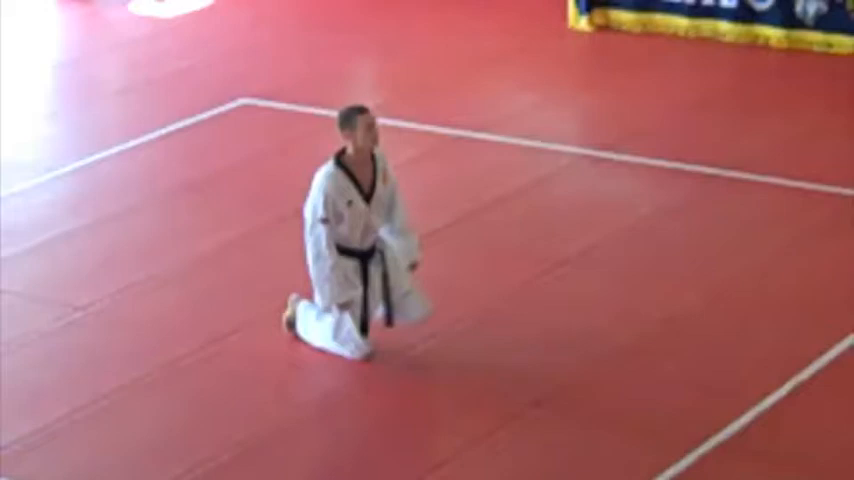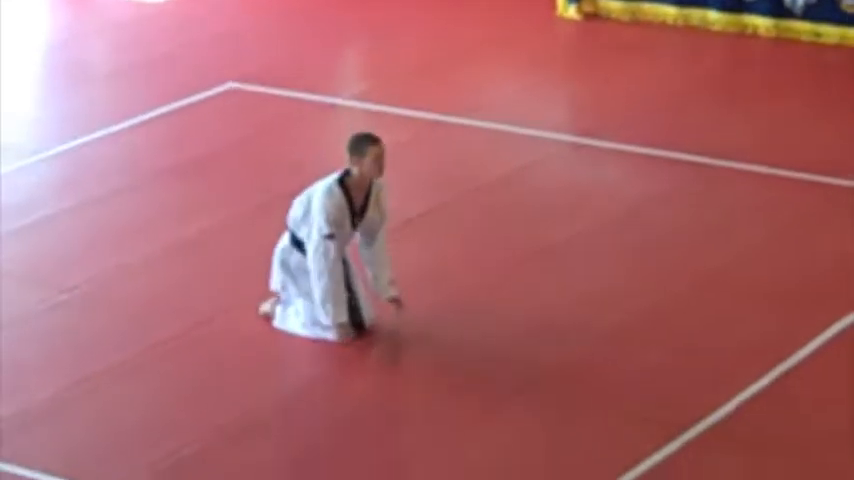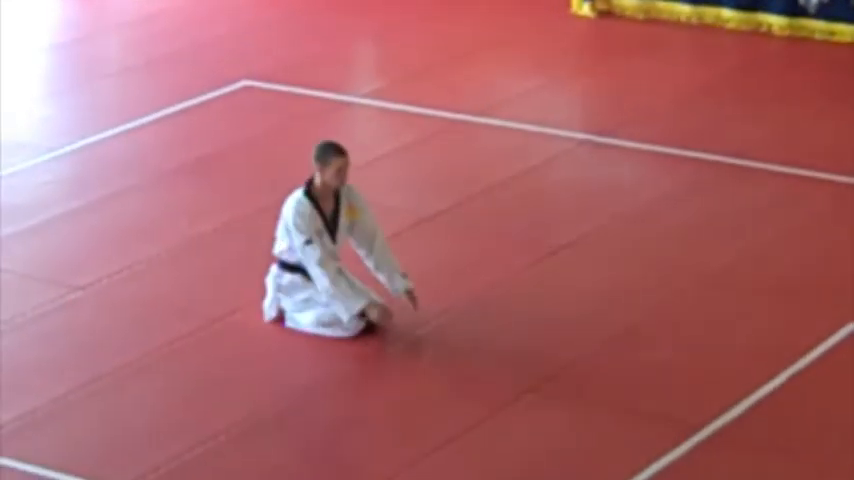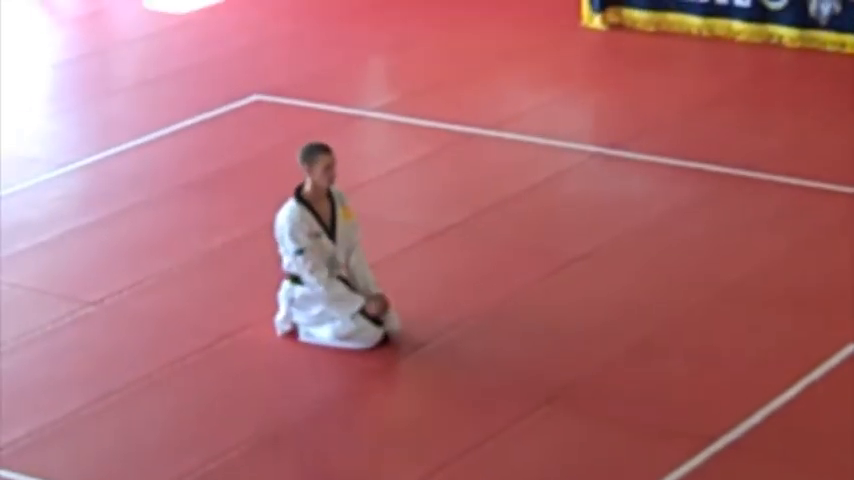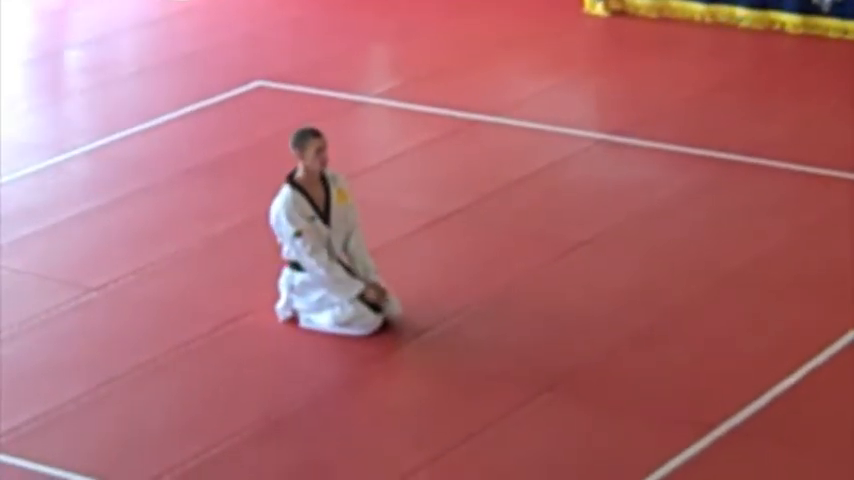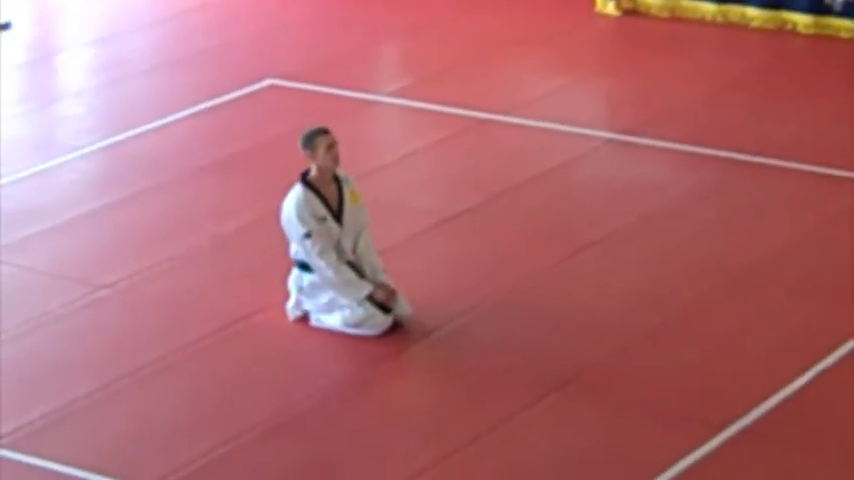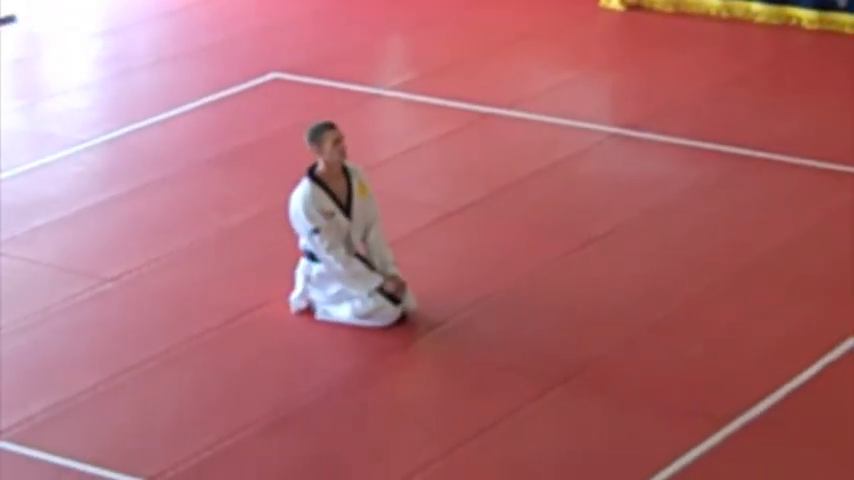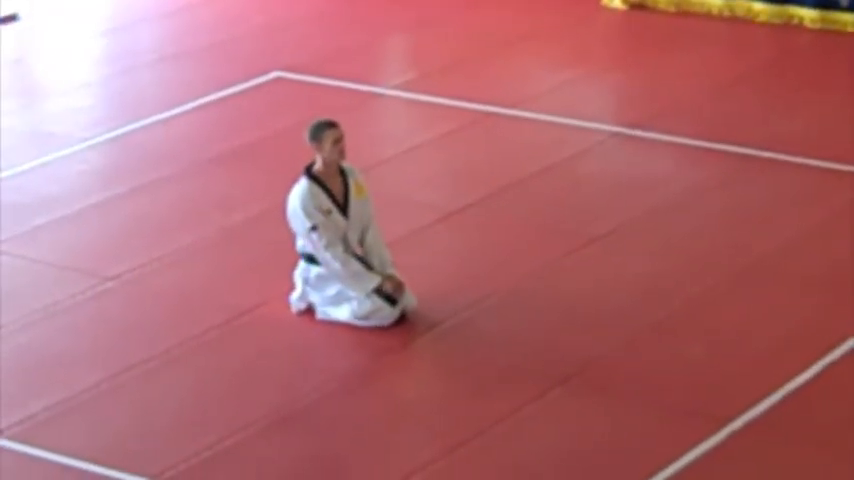
dt=0.4s
person 1, frame 1
left shoulder: (379, 164)
right shoulder: (328, 182)
left elbow: (394, 211)
right elbow: (318, 241)
left wrist: (410, 251)
right wrist: (335, 294)
left hip: (375, 254)
right hip: (341, 263)
left knee: (415, 311)
right knee: (357, 348)
right ankle: (301, 311)
person 1, frame 2
left shoulder: (375, 187)
right shoulder: (328, 198)
left elbow: (372, 242)
right elbow: (322, 262)
left wrist: (387, 288)
right wrist: (337, 318)
left hip: (334, 253)
right hip: (300, 256)
left knee: (362, 320)
right knee: (337, 330)
left ankle: (292, 293)
right ankle: (278, 309)
person 1, frame 3
left shoulder: (349, 195)
right shoulder: (297, 210)
left elbow: (372, 242)
right elbow: (320, 268)
left wrist: (401, 284)
right wrist: (364, 305)
left hip: (328, 272)
right hip: (294, 280)
left knee: (375, 313)
right knee: (351, 322)
right ankle: (289, 311)
person 1, frame 4
left shoulder: (338, 199)
right shoulder: (292, 218)
left elbow: (354, 252)
right elbow: (313, 276)
left wrist: (372, 292)
right wrist: (362, 304)
left hip: (336, 282)
right hip: (308, 294)
left knee: (389, 324)
right knee: (370, 334)
right ankle: (301, 325)
person 1, frame 5
left shoulder: (335, 182)
right shoulder: (286, 205)
left elbow: (353, 235)
right elbow: (314, 259)
left wrist: (370, 279)
right wrist: (361, 289)
left hip: (337, 268)
right hip: (309, 279)
left knee: (391, 310)
right knee: (369, 320)
right ankle: (302, 310)
person 1, frame 6
left shoulder: (346, 184)
right shoulder: (298, 204)
left elbow: (362, 237)
right elbow: (322, 260)
left wrist: (378, 279)
right wrist: (369, 290)
left hip: (345, 268)
right hip: (317, 280)
left knee: (400, 310)
right knee: (379, 320)
right ankle: (312, 308)
person 1, frame 7
left shoulder: (355, 176)
right shoulder: (306, 199)
left elbow: (372, 228)
right elbow: (331, 255)
left wrist: (389, 271)
right wrist: (380, 282)
left hip: (352, 260)
right hip: (326, 271)
left knee: (406, 304)
right knee: (388, 311)
right ankle: (318, 301)
person 1, frame 8
left shoulder: (351, 176)
right shoulder: (304, 197)
left elbow: (369, 229)
right elbow: (329, 253)
left wrist: (386, 272)
right wrist: (377, 282)
left hip: (353, 260)
right hip: (325, 272)
left knee: (405, 302)
right knee: (387, 312)
right ankle: (317, 300)
